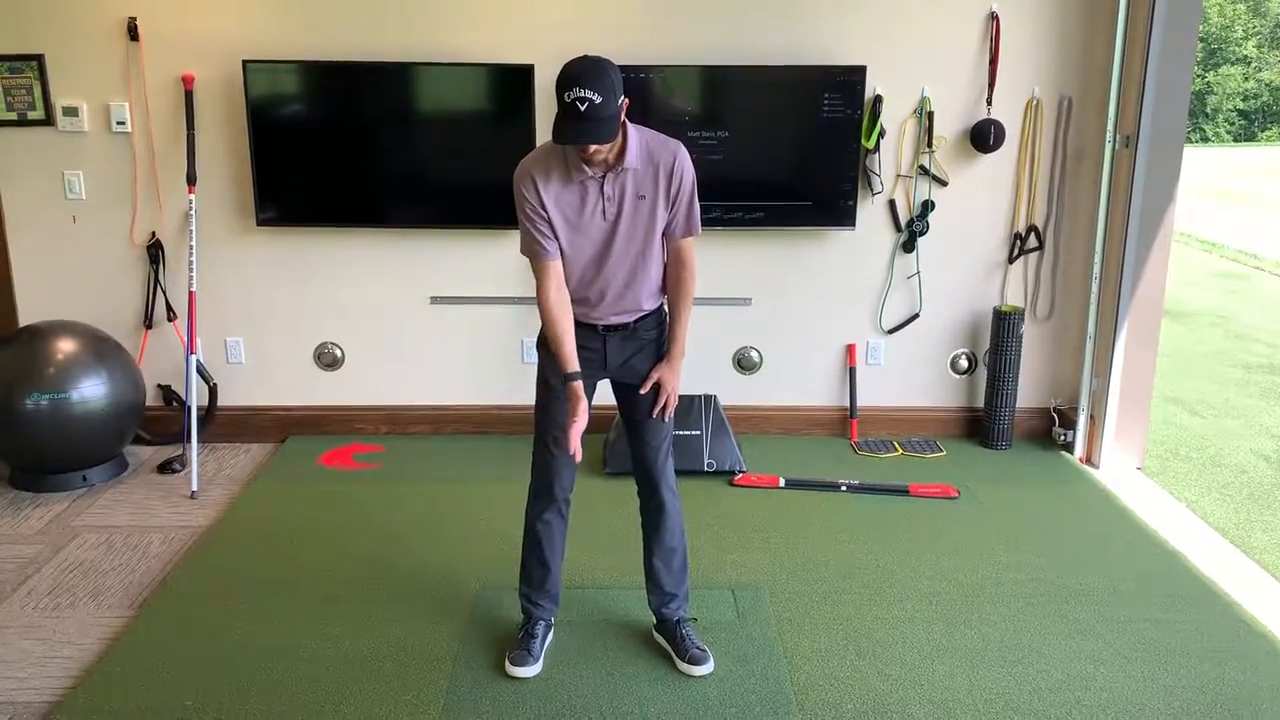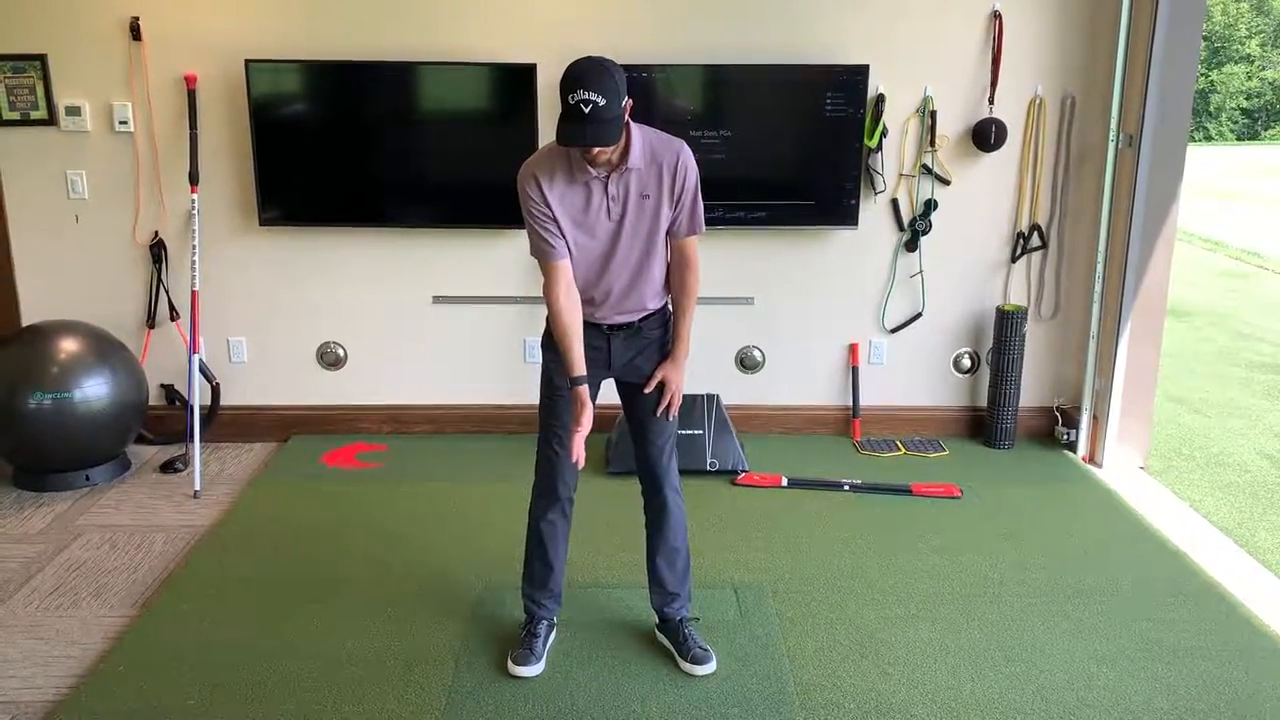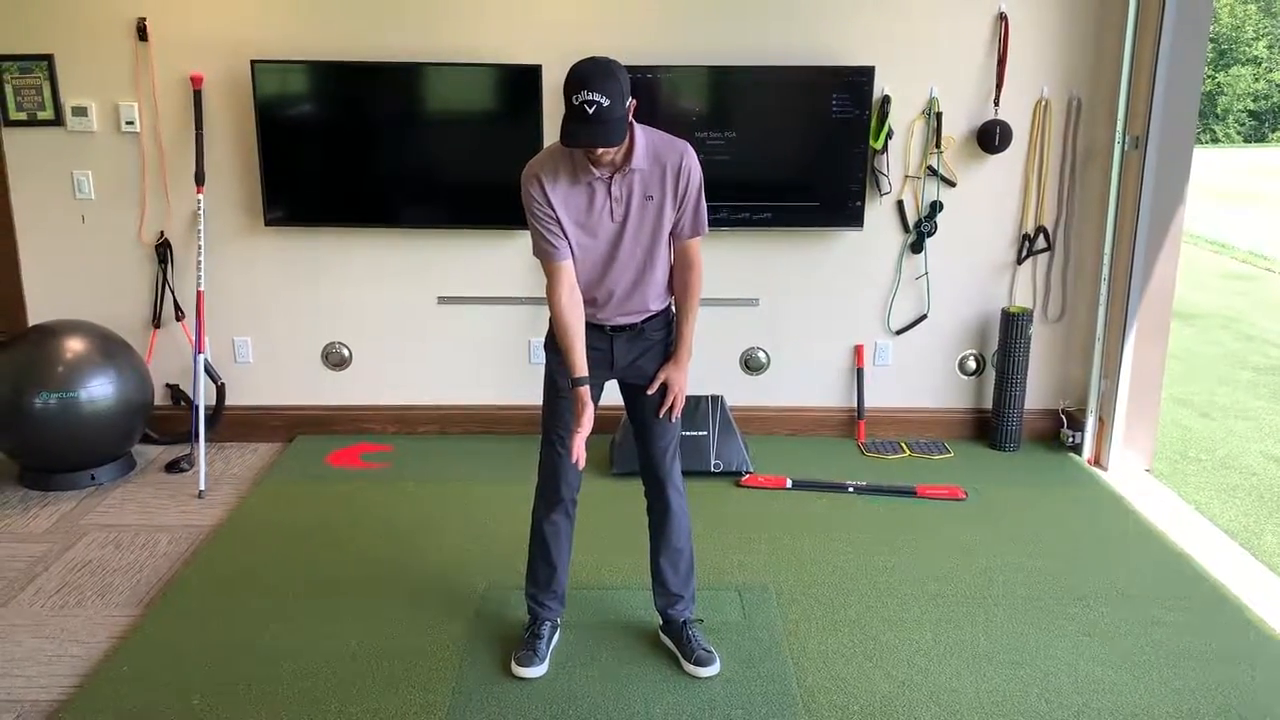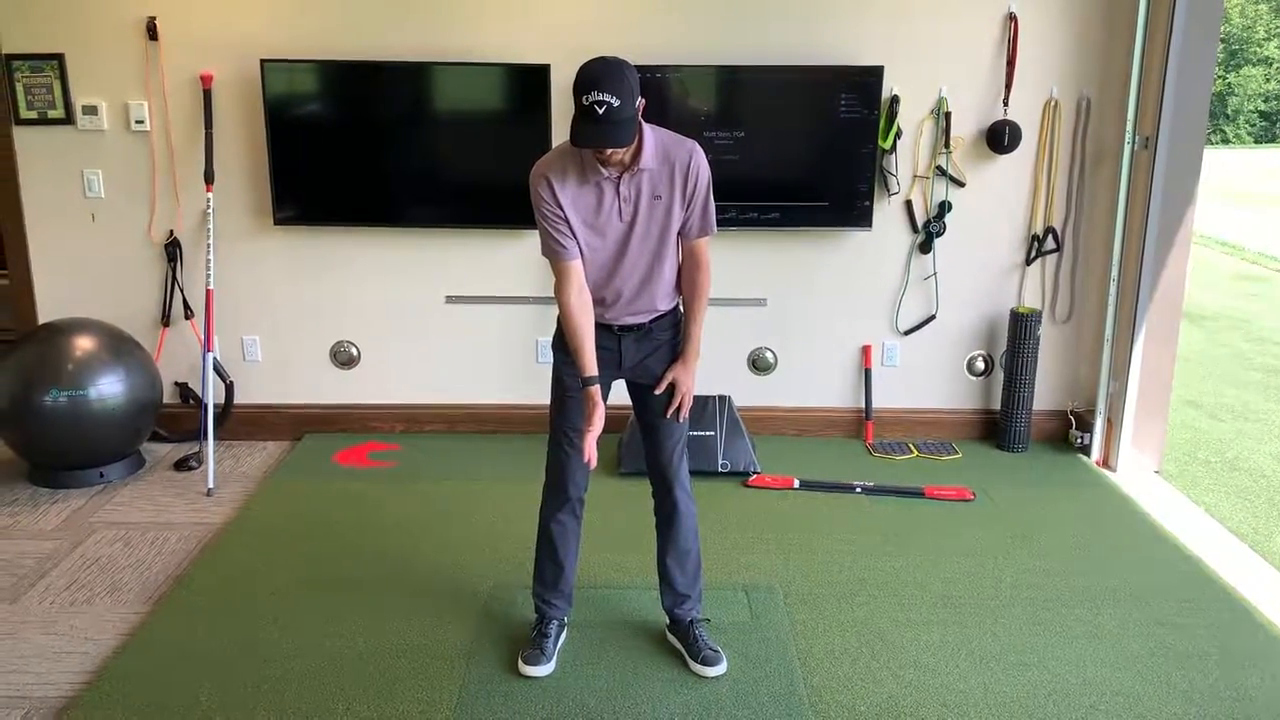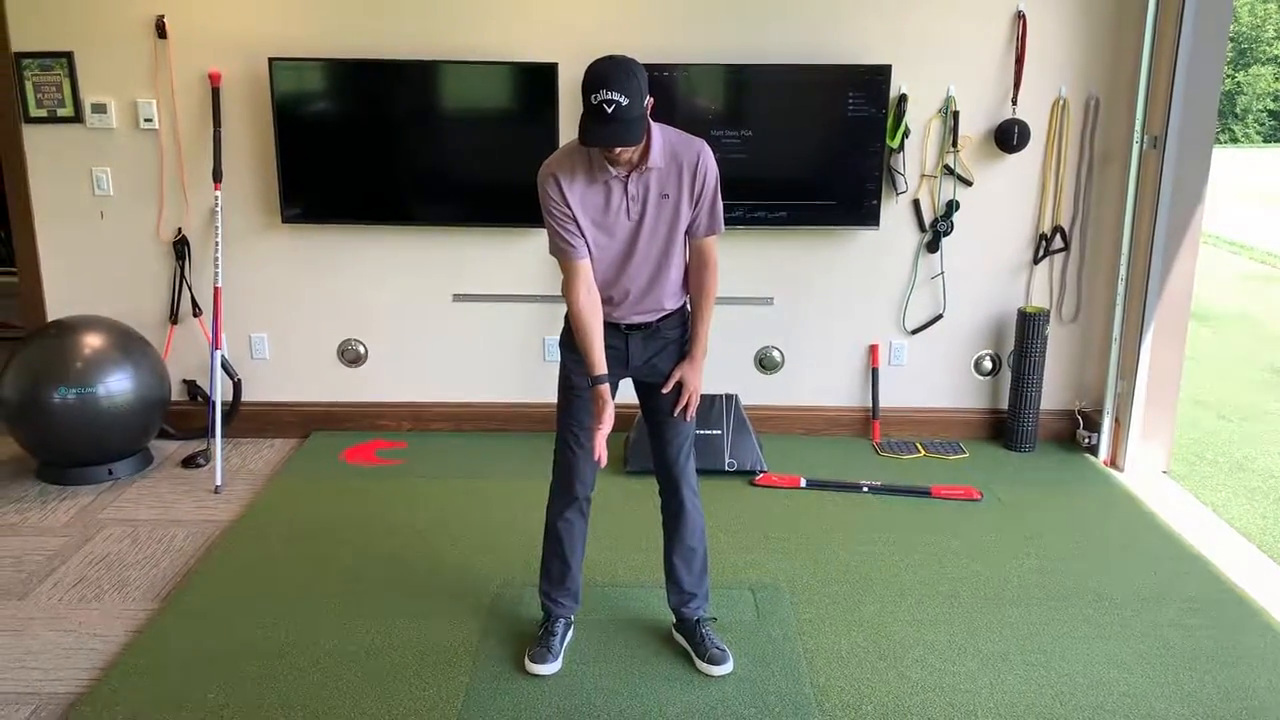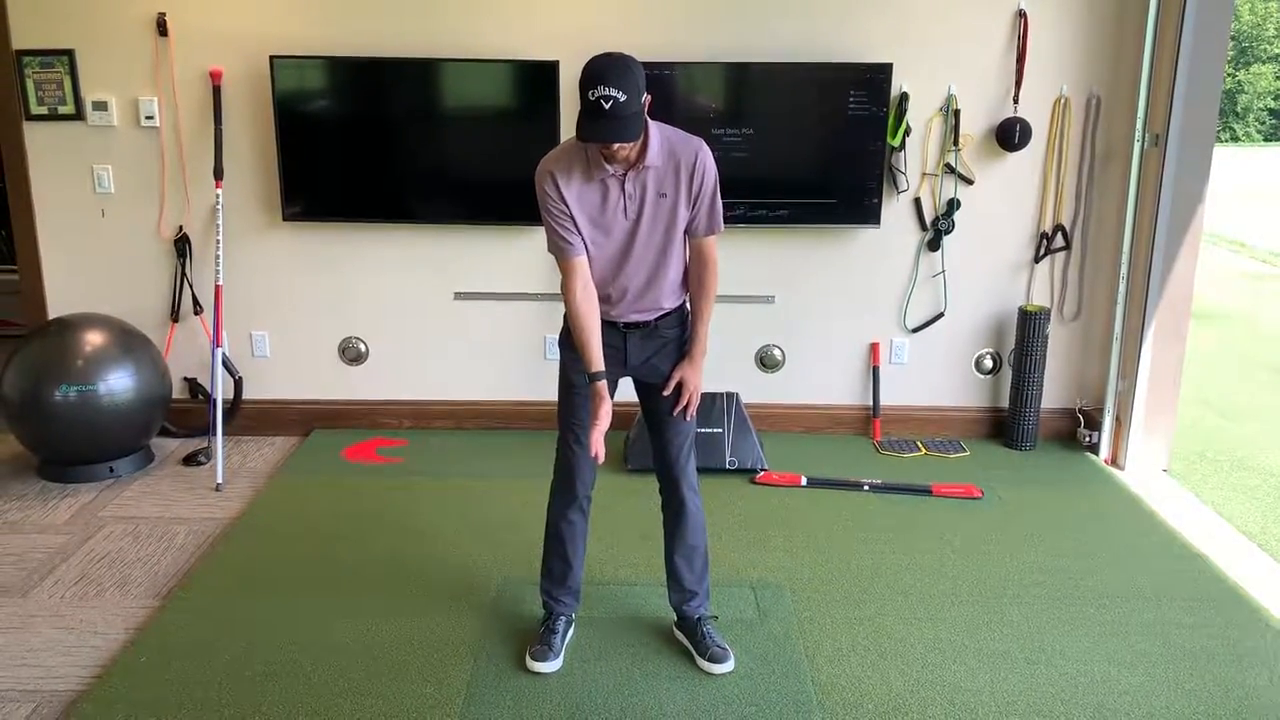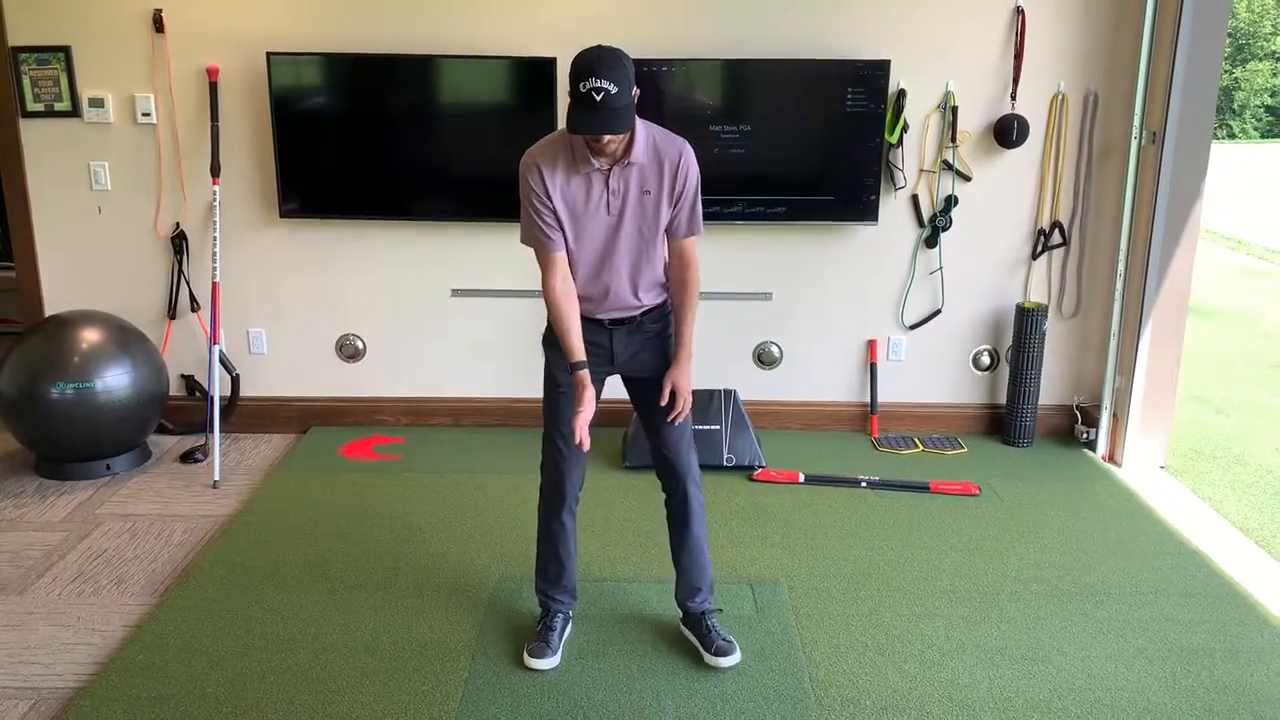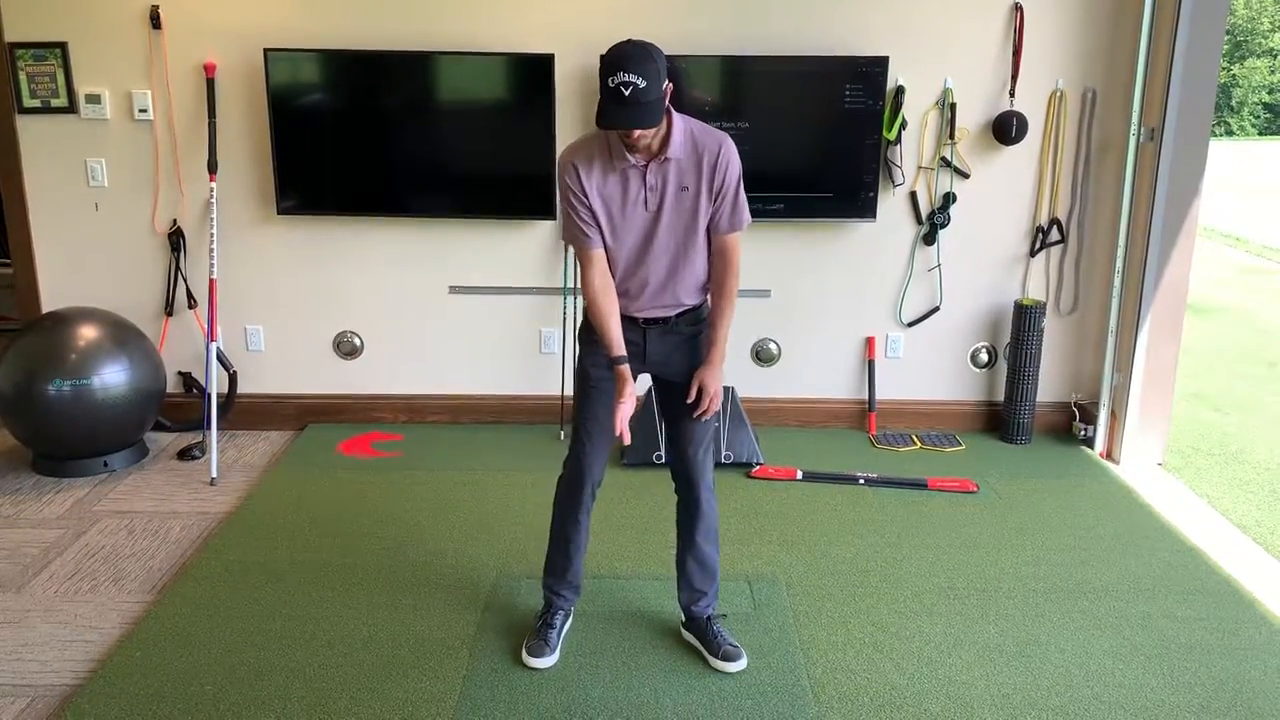
dt=0.4s
person 1, frame 1
left shoulder: (669, 160)
right shoulder: (534, 175)
left elbow: (681, 261)
right elbow: (551, 283)
left wrist: (675, 356)
right wrist: (574, 385)
left hip: (643, 335)
right hip: (570, 336)
left knee: (658, 482)
right knee: (550, 486)
left ankle: (671, 617)
right ankle: (537, 618)
person 1, frame 2
left shoulder: (672, 159)
right shoulder: (539, 176)
left elbow: (684, 259)
right elbow: (560, 283)
left wrist: (679, 355)
right wrist: (579, 387)
left hip: (648, 333)
right hip: (574, 335)
left knee: (662, 481)
right knee: (553, 485)
left ankle: (673, 616)
right ankle: (540, 617)
person 1, frame 3
left shoulder: (676, 161)
right shoulder: (542, 177)
left elbow: (688, 260)
right elbow: (562, 284)
left wrist: (682, 356)
right wrist: (580, 387)
left hip: (651, 335)
right hip: (578, 336)
left knee: (665, 483)
right knee: (557, 486)
left ankle: (677, 617)
right ankle: (543, 618)
person 1, frame 4
left shoulder: (685, 160)
right shoulder: (551, 176)
left elbow: (695, 260)
right elbow: (571, 284)
left wrist: (690, 356)
right wrist: (590, 387)
left hip: (659, 335)
right hip: (585, 336)
left knee: (673, 483)
right knee: (564, 485)
left ankle: (684, 617)
right ankle: (550, 617)
person 1, frame 5
left shoulder: (693, 159)
right shoulder: (559, 175)
left elbow: (704, 259)
right elbow: (579, 281)
left wrist: (697, 355)
right wrist: (600, 386)
left hip: (666, 333)
right hip: (593, 334)
left knee: (680, 482)
right knee: (571, 483)
left ankle: (690, 615)
right ankle: (557, 616)
person 1, frame 6
left shoulder: (691, 158)
right shoulder: (556, 173)
left elbow: (704, 259)
right elbow: (577, 280)
left wrist: (697, 355)
right wrist: (597, 383)
left hip: (666, 332)
right hip: (592, 333)
left knee: (680, 480)
right knee: (572, 482)
left ankle: (692, 614)
right ankle: (558, 614)
person 1, frame 7
left shoulder: (674, 156)
right shoulder: (540, 166)
left elbow: (684, 259)
right elbow: (555, 273)
left wrist: (683, 359)
right wrist: (580, 375)
left hip: (650, 329)
right hip: (577, 331)
left knee: (681, 474)
right knee: (560, 480)
left ankle: (697, 609)
right ankle: (555, 611)
person 1, frame 8
left shoulder: (715, 151)
right shoulder: (579, 163)
left elbow: (727, 258)
right elbow: (595, 270)
left wrist: (715, 359)
right wrist: (622, 370)
left hip: (686, 329)
right hip: (609, 330)
left knee: (696, 479)
right knee: (582, 473)
left ankle: (700, 613)
right ankle: (557, 605)
